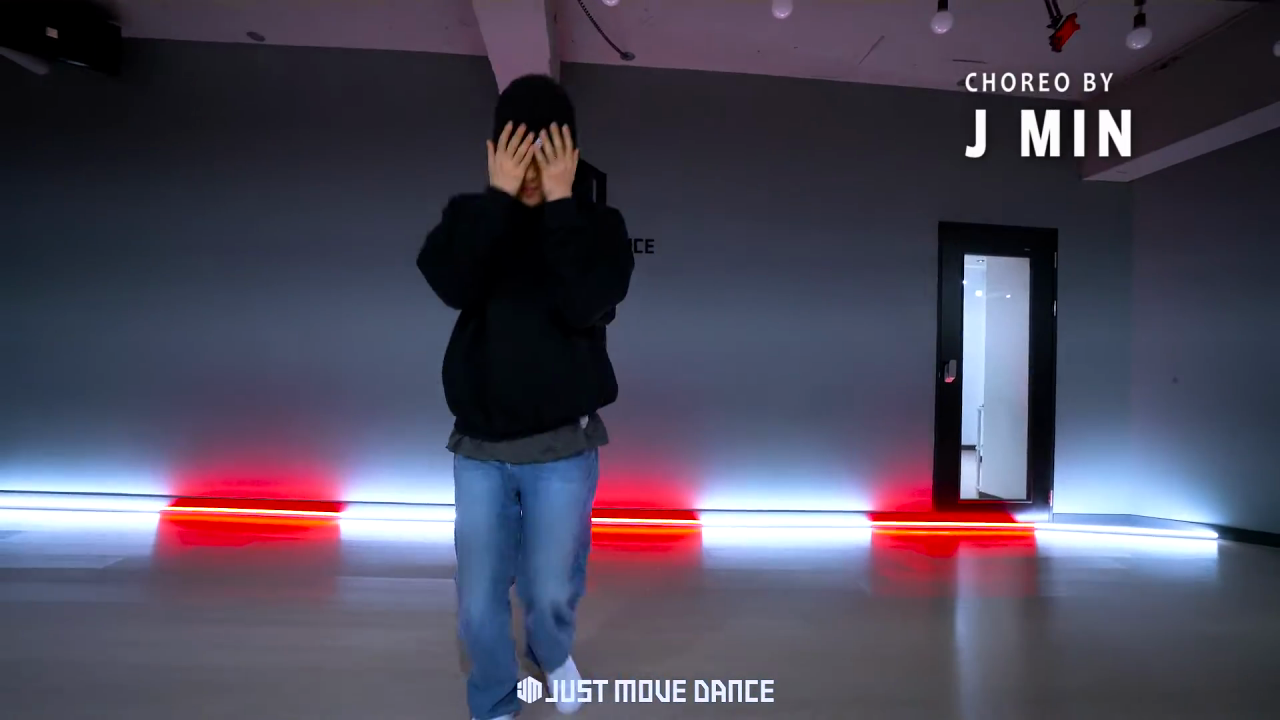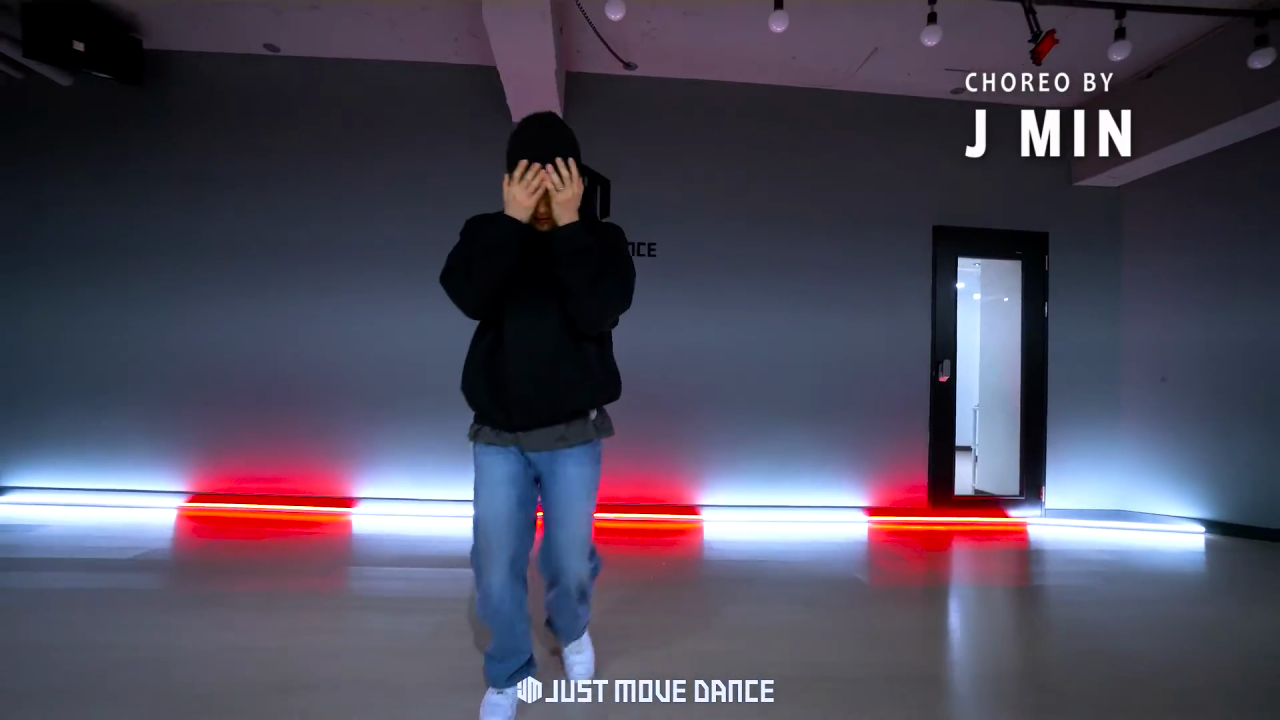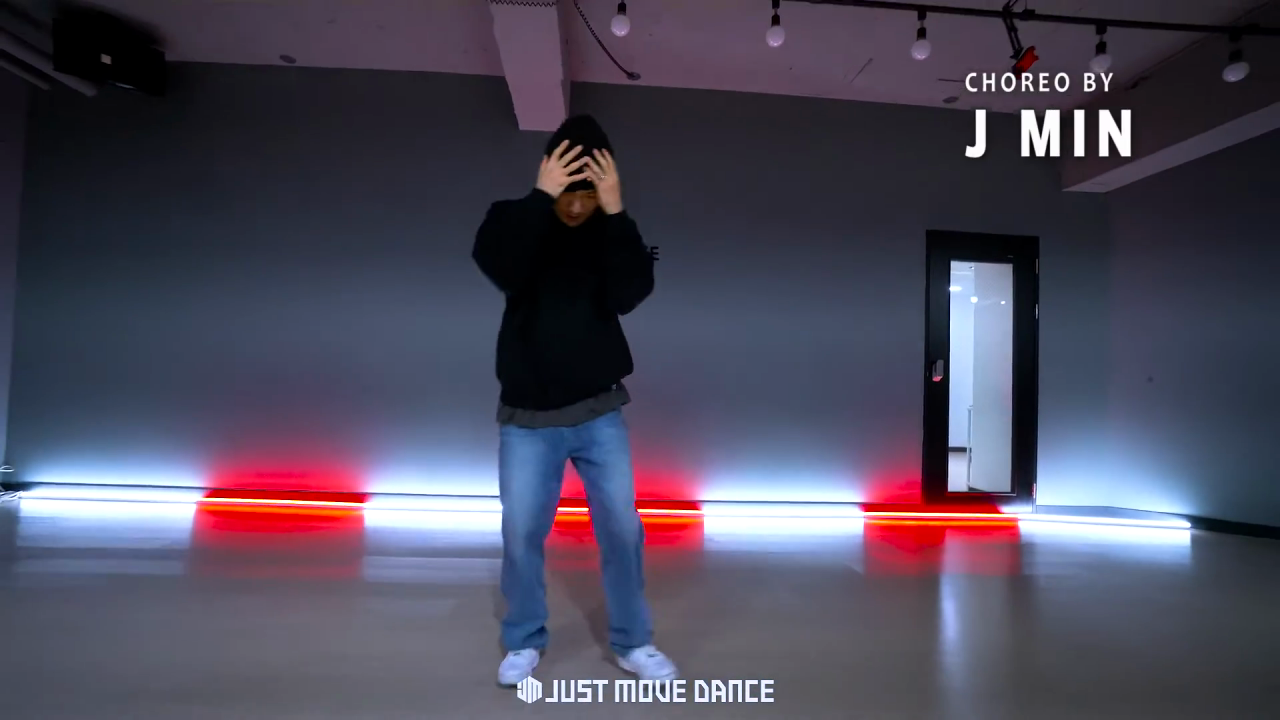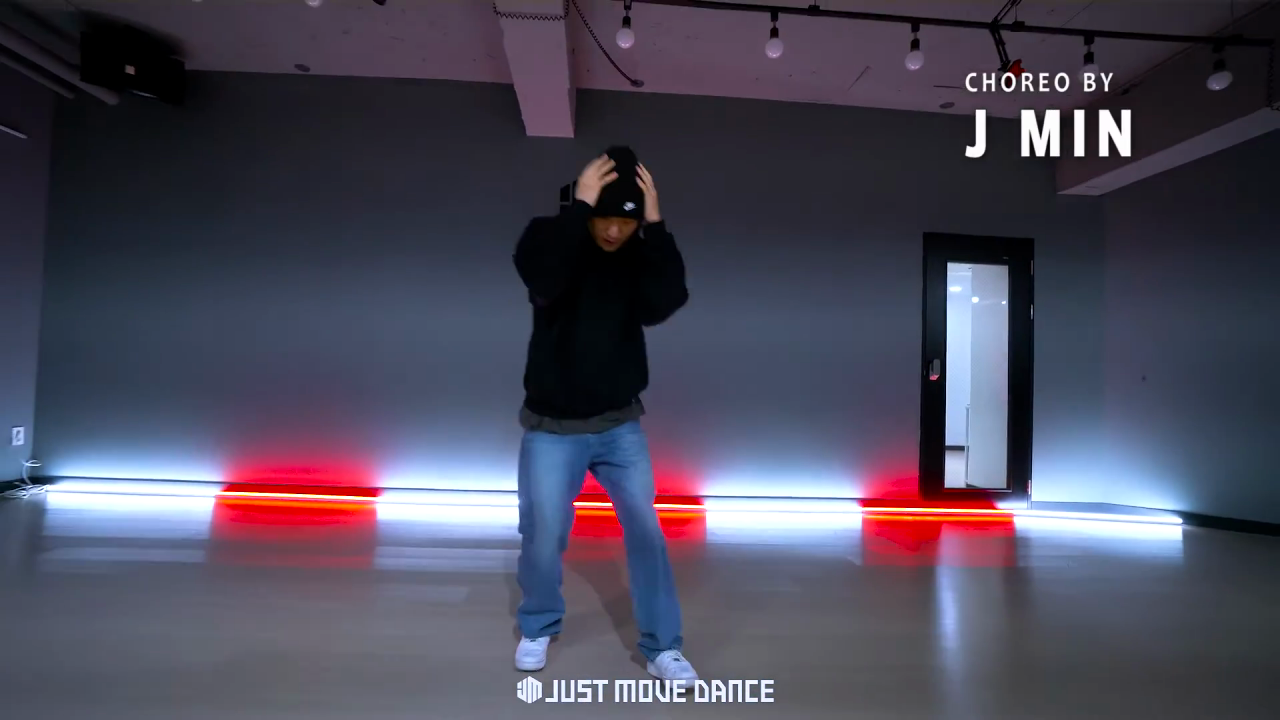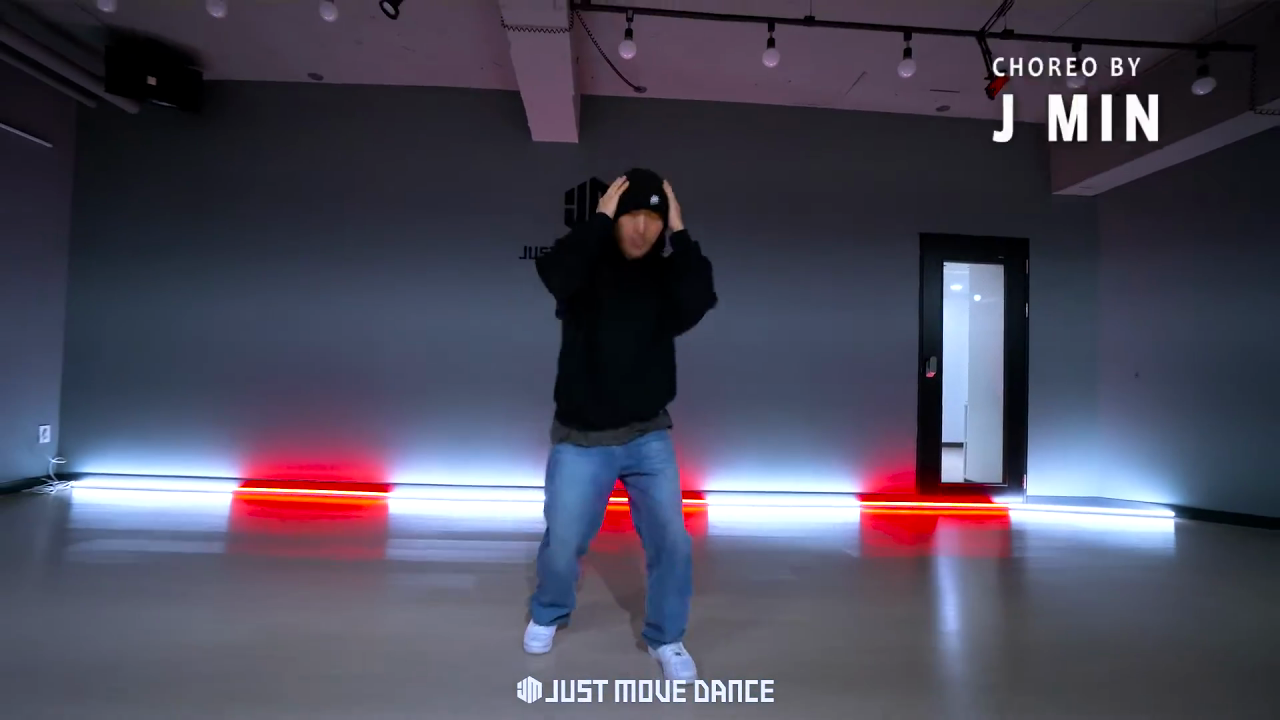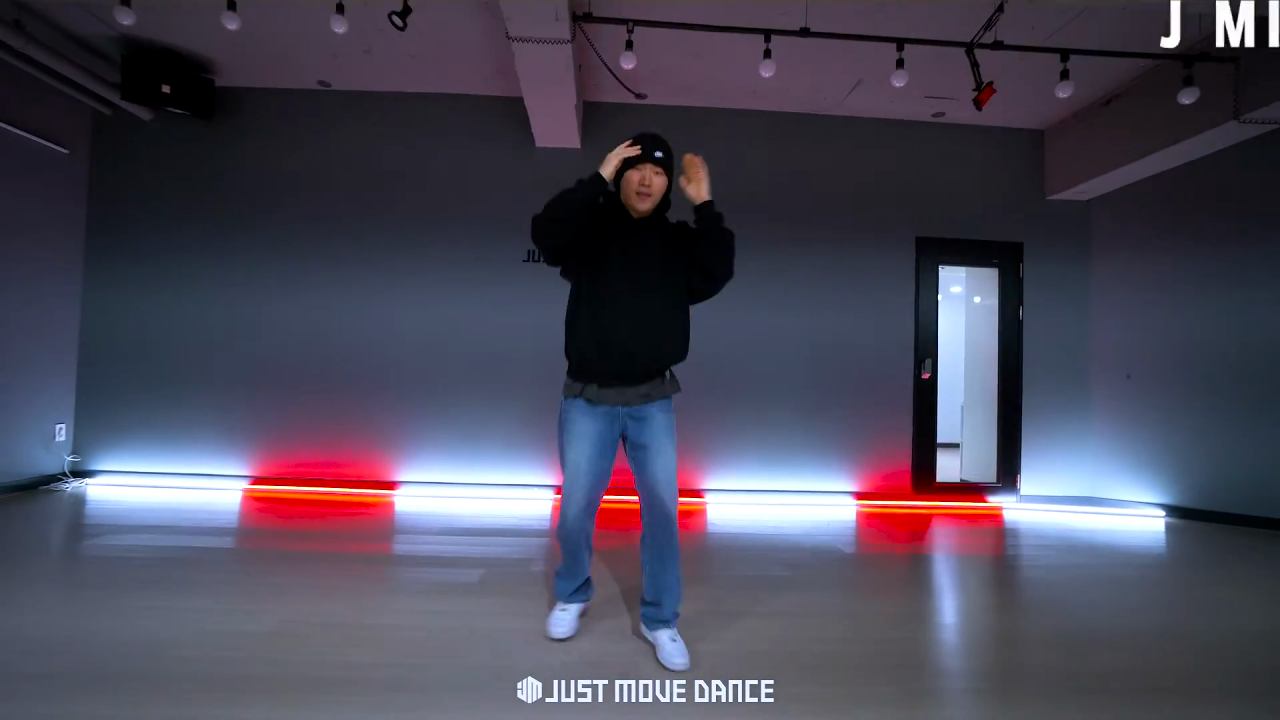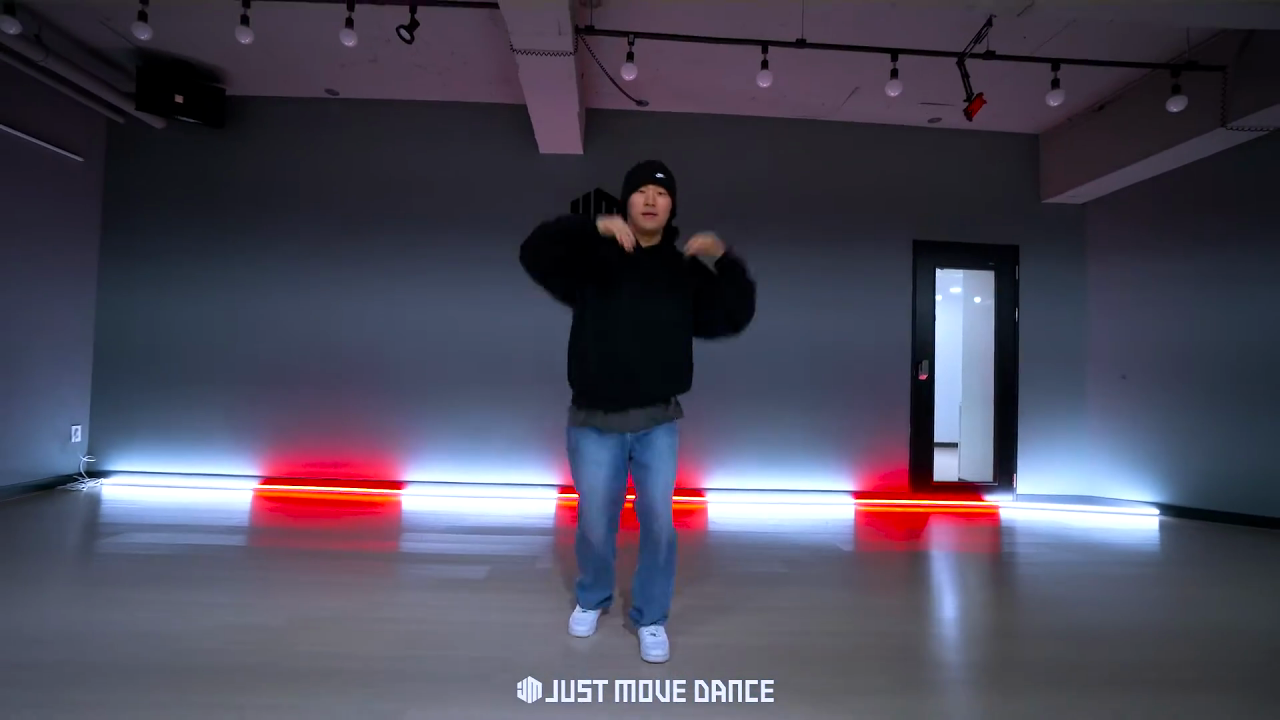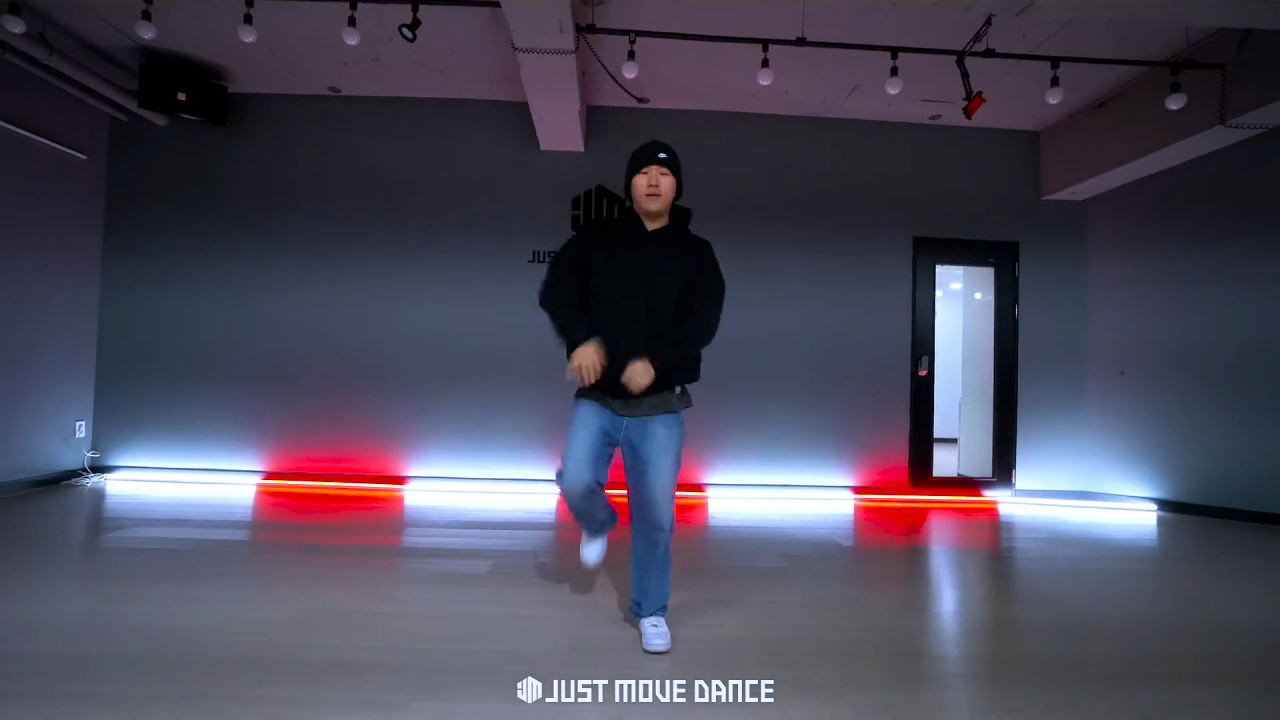
dt=0.2s
person 1, frame 1
left shoulder: (599, 226)
right shoulder: (471, 216)
left elbow: (584, 305)
right elbow: (449, 284)
left wrist: (559, 202)
right wrist: (497, 195)
left hip: (562, 445)
right hip: (480, 449)
left knee: (547, 585)
right knee: (479, 593)
left ankle: (555, 656)
person 1, frame 2
left shoulder: (601, 241)
right shoulder: (486, 235)
left elbow: (595, 313)
right elbow: (469, 297)
left wrist: (571, 225)
right wrist: (510, 220)
left hip: (574, 436)
right hip: (498, 438)
left knee: (568, 563)
right knee: (497, 563)
left ankle: (571, 632)
person 1, frame 3
left shoulder: (609, 233)
right shoulder: (514, 221)
left elbow: (627, 294)
right elbow: (503, 271)
left wrist: (615, 213)
right wrist: (540, 196)
left hip: (599, 411)
right hip: (527, 417)
left knee: (621, 529)
right knee: (522, 534)
left ankle: (633, 644)
right ankle: (524, 640)
person 1, frame 4
left shoulder: (641, 257)
right shoulder: (550, 238)
left elbow: (664, 302)
right elbow: (545, 282)
left wrist: (656, 224)
right wrist: (580, 206)
left hip: (620, 424)
right hip: (551, 425)
left knee: (646, 534)
right knee: (545, 537)
left ankle: (662, 648)
right ankle: (537, 627)
person 1, frame 5
left shoulder: (667, 275)
right shoulder: (583, 264)
left elbow: (696, 305)
right elbow: (558, 279)
left wrist: (680, 236)
right wrist: (601, 218)
left hip: (648, 434)
right hip: (579, 437)
left knee: (670, 540)
right knee: (562, 546)
left ankle: (667, 637)
right ankle: (548, 613)
person 1, frame 6
left shoulder: (678, 241)
right shoulder: (589, 230)
left elbow: (715, 274)
right elbow: (546, 234)
left wrist: (706, 207)
right wrist: (597, 180)
left hip: (652, 399)
right hip: (587, 398)
left knee: (662, 511)
right knee: (578, 505)
left ankle: (662, 622)
right ankle: (571, 593)
person 1, frame 7
left shoulder: (687, 269)
right shoulder: (590, 257)
left elbow: (735, 317)
right elbow: (537, 254)
left wrist: (724, 261)
right wrist: (594, 228)
left hip: (656, 421)
right hip: (593, 420)
left knee: (659, 524)
right knee: (595, 525)
left ankle: (650, 617)
right ankle: (592, 599)
person 1, frame 8
left shoulder: (695, 253)
right shoulder: (595, 241)
left elbow: (700, 323)
right elbow: (557, 292)
left wrist: (653, 360)
right wrist: (581, 340)
left hip: (659, 405)
right hip: (597, 399)
left knee: (657, 512)
right knee: (577, 484)
left ankle: (650, 610)
right ankle: (600, 516)
